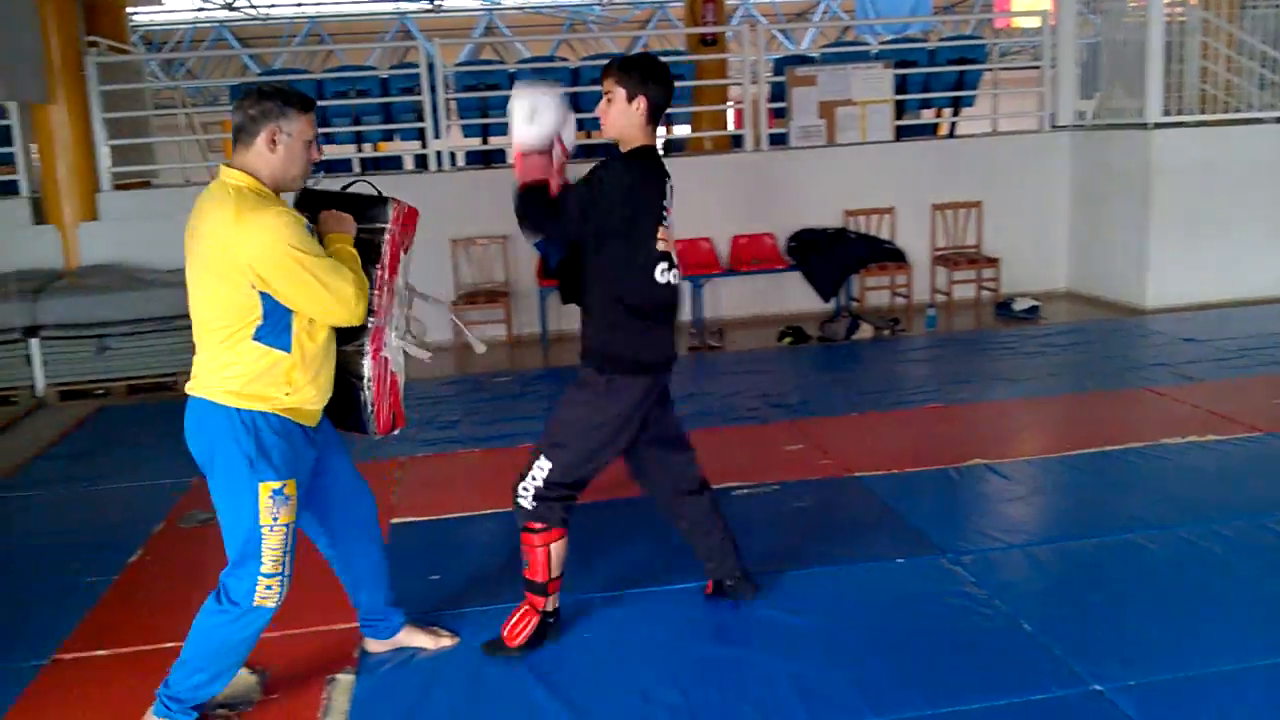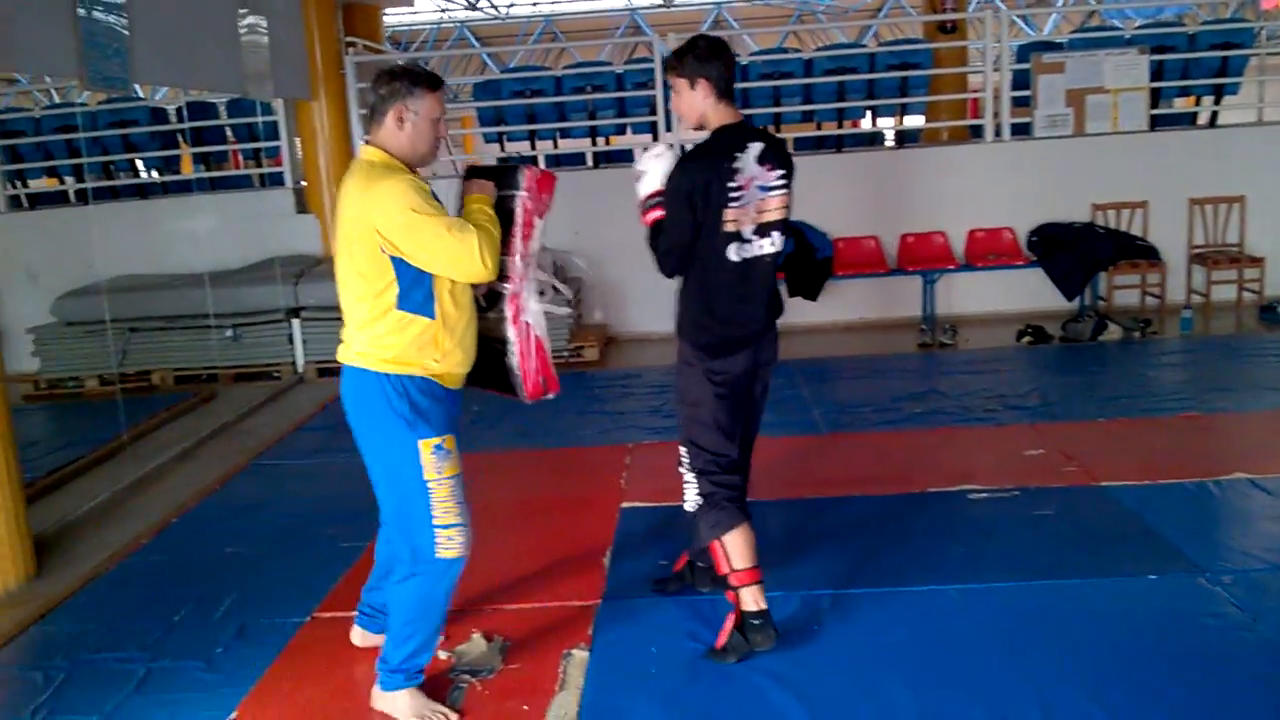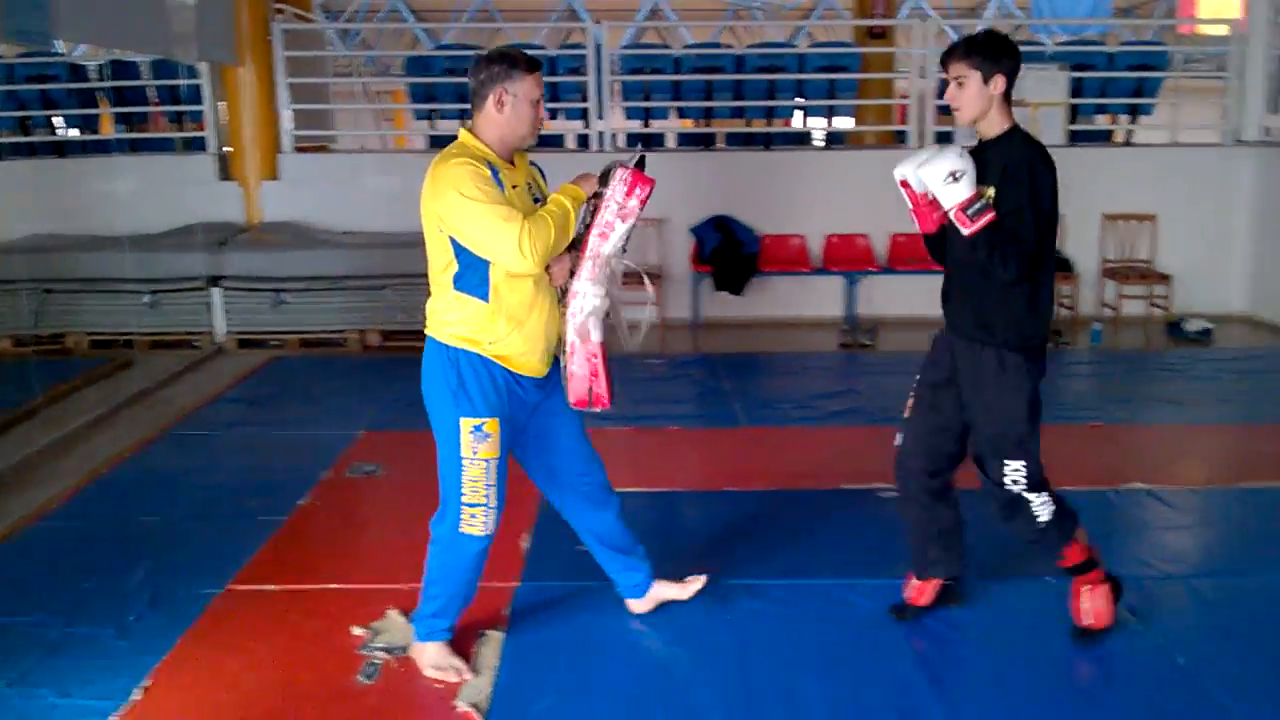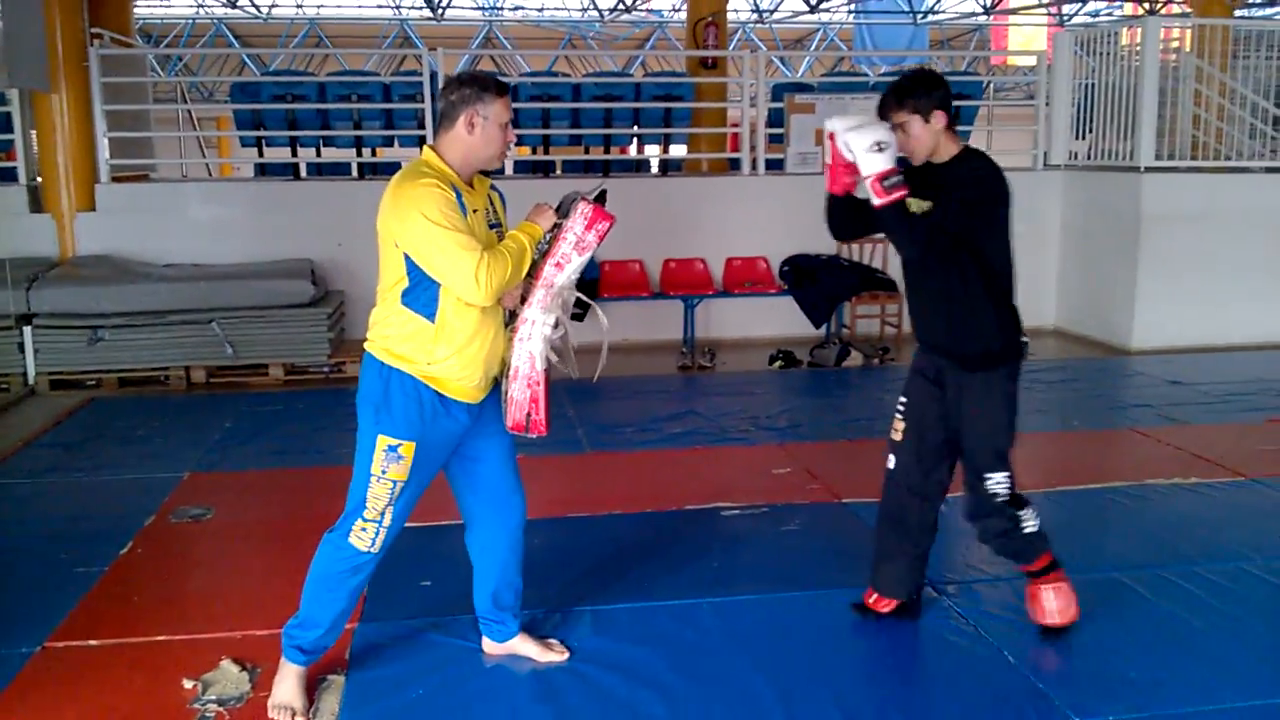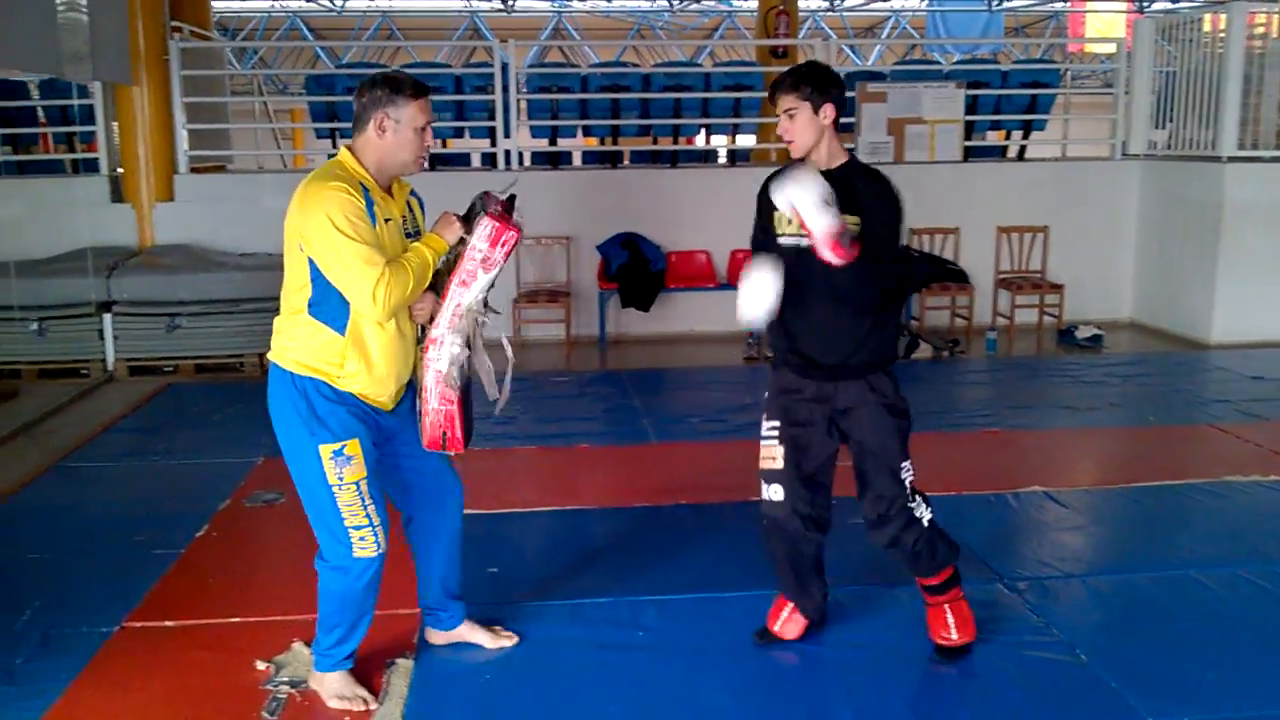
dt=1s
person 1, frame 1
left shoulder: (227, 200)
right shoulder: (262, 223)
right elbow: (348, 303)
left wrist: (322, 240)
right wrist: (340, 239)
left hip: (286, 413)
right hip: (244, 425)
left knee: (352, 514)
right knee: (258, 585)
left ankle: (383, 627)
person 1, frame 2
left shoulder: (373, 181)
right shoulder: (389, 190)
right elbow: (477, 259)
left wrist: (466, 215)
right wrist: (480, 202)
left hip: (408, 380)
right hip: (394, 387)
left knee: (416, 515)
right knee: (434, 536)
left ankle: (375, 619)
person 1, frame 3
left shoulder: (522, 167)
right shoulder: (456, 174)
right elbow: (523, 248)
left wrist: (564, 261)
right wrist: (572, 195)
left hip: (532, 365)
right hip: (471, 367)
left knee: (579, 479)
right knee: (469, 511)
left ankle: (638, 585)
right ankle: (431, 635)
person 1, frame 4
left shoulder: (481, 190)
right shoulder: (418, 193)
left elbow: (497, 279)
right elbow: (481, 280)
left wrist: (527, 275)
right wrist: (530, 231)
left hip: (473, 389)
right hip: (410, 389)
left knee: (501, 512)
right knee: (366, 532)
left ankle: (501, 631)
right ankle: (296, 658)
person 1, frame 5
left shoulder: (401, 196)
right shoulder: (326, 196)
right elbow: (381, 293)
left wrist: (426, 300)
right wrist: (435, 242)
left hip: (386, 392)
right hip: (317, 393)
left knee: (438, 498)
right knee: (358, 542)
left ankle: (447, 619)
right ankle: (329, 666)
person 2, frame 1
left shoulder: (620, 178)
right shoulder: (652, 175)
left elbow: (547, 234)
right elbow: (608, 248)
left wrist: (533, 157)
right wrist: (552, 169)
left hip: (617, 368)
right hip: (645, 358)
left knee: (542, 487)
right knee: (674, 475)
left ankle: (539, 611)
right ankle: (730, 576)
person 2, frame 2
left shoulder: (696, 167)
right shoulder: (775, 153)
left elbow: (670, 258)
left wrist: (654, 195)
left hip: (711, 341)
right hip: (758, 333)
left knee: (709, 471)
right knee: (725, 454)
left ankle: (754, 614)
right ankle: (709, 557)
person 2, frame 3
left shoulder: (1027, 162)
right shoulder: (972, 159)
left elbow: (1012, 263)
left wrist: (966, 209)
right wrist: (931, 215)
left hip: (1007, 345)
right hip: (960, 335)
left knee: (1012, 475)
right knee: (917, 461)
left ankle: (1090, 578)
right ankle: (934, 578)
person 2, frame 4
left shoulder: (979, 179)
right shoulder: (916, 177)
left elbow: (920, 245)
right elbow: (845, 227)
left wrist: (882, 180)
right wrist: (843, 170)
left hip: (984, 361)
right hip: (934, 357)
left knee: (989, 491)
right knee: (908, 476)
left ankle: (1045, 573)
right ankle: (894, 588)
person 2, frame 5
left shoulder: (871, 191)
right shoulder: (779, 189)
left elbow: (878, 292)
left wrist: (836, 248)
left hip: (863, 378)
right hip: (795, 374)
left knee: (890, 502)
right knee: (786, 502)
left ankle: (944, 591)
right ankle: (799, 603)
